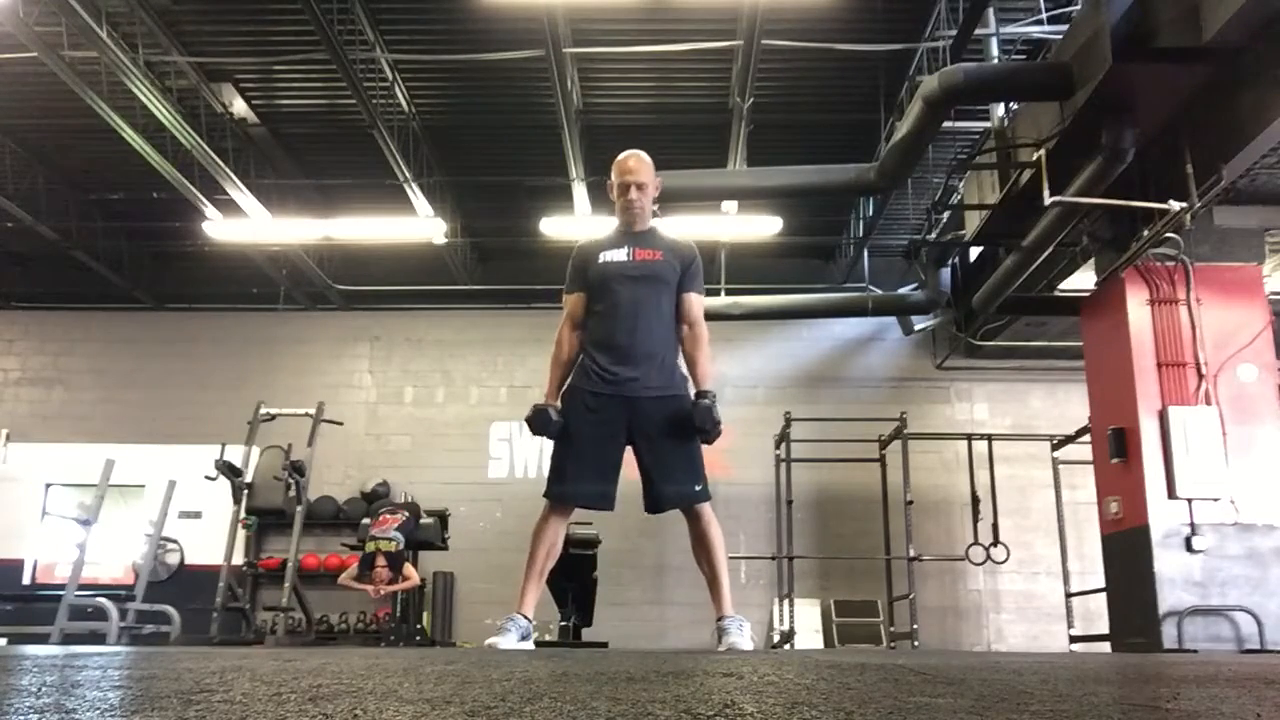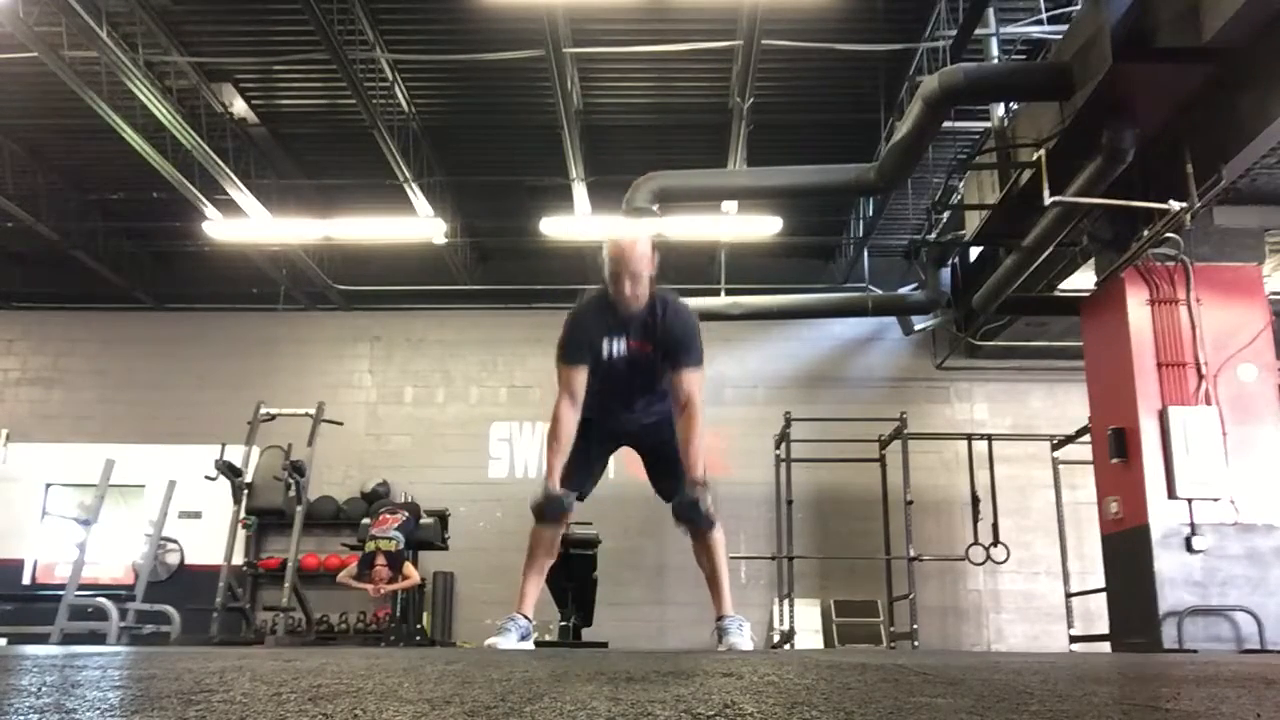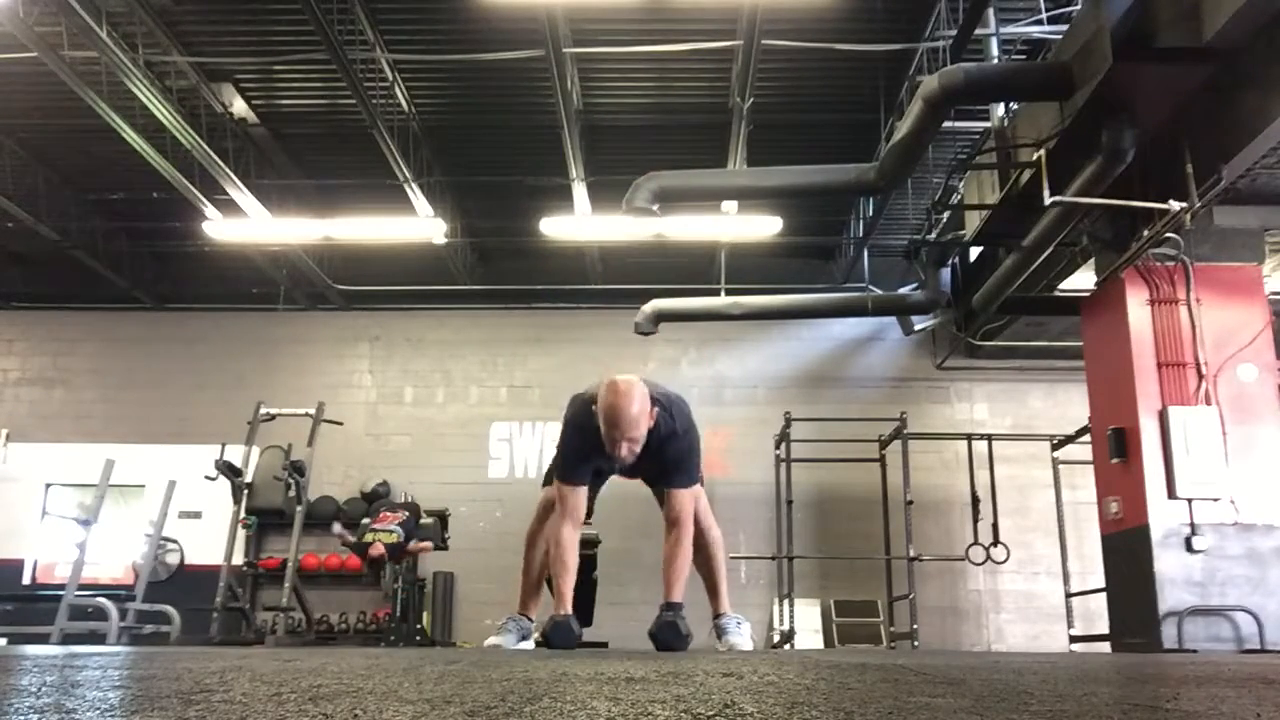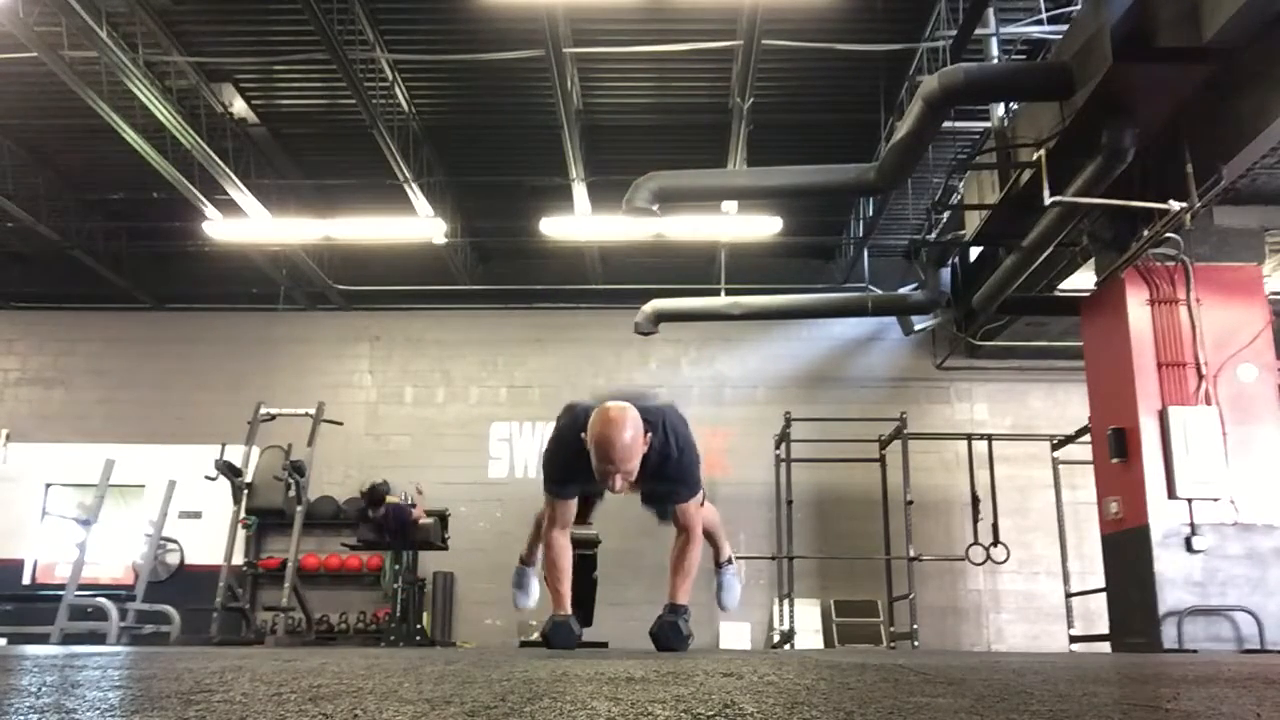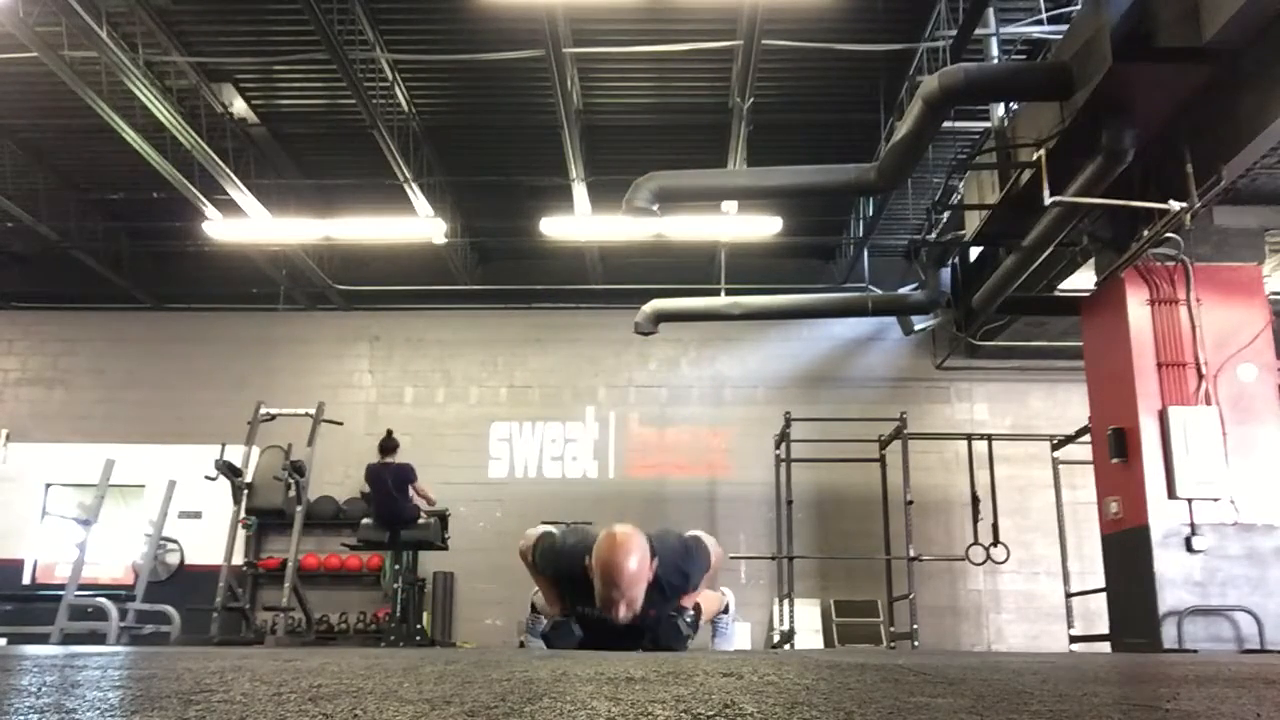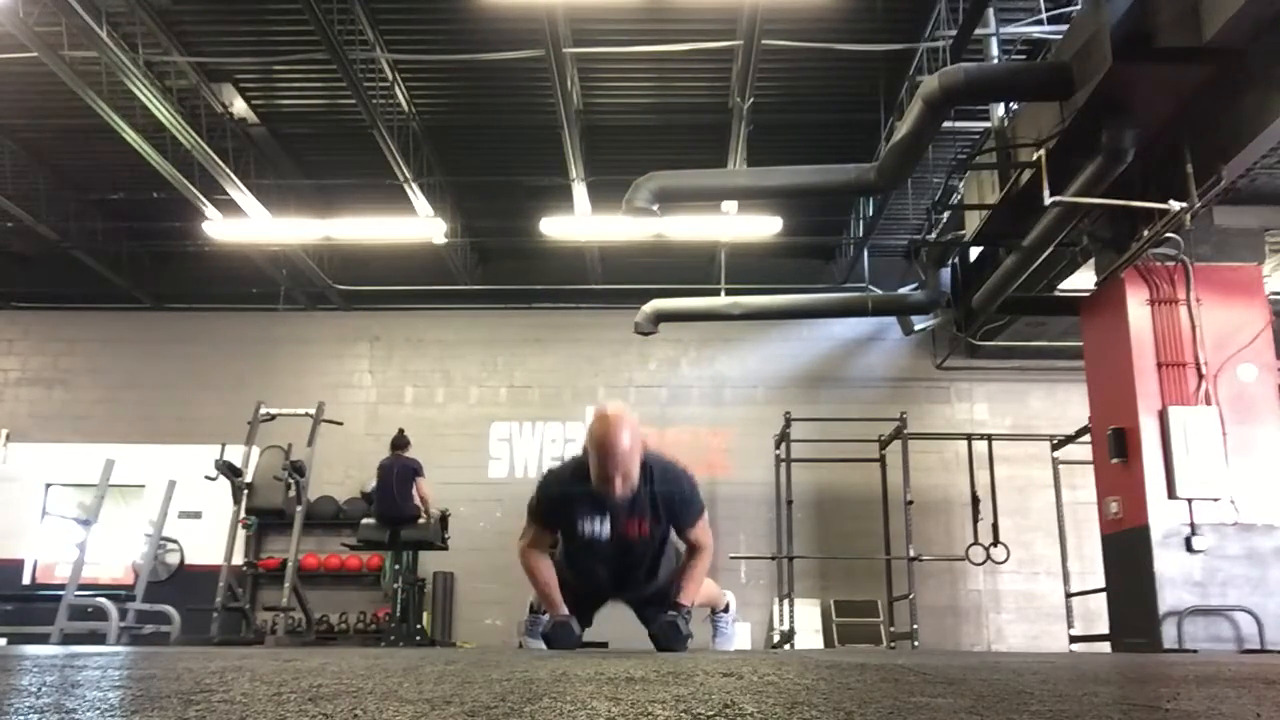
dt=0.5s
person 1, frame 1
left shoulder: (681, 253)
right shoulder: (588, 253)
left elbow: (693, 328)
right elbow: (571, 329)
left wrist: (704, 393)
right wrist: (551, 395)
left hip: (663, 397)
right hip: (594, 397)
left knee: (696, 504)
right knee: (560, 503)
left ankle: (729, 621)
right ankle: (521, 621)
person 1, frame 2
left shoulder: (678, 317)
right shoulder: (583, 318)
left elbow: (689, 403)
right elbow: (568, 401)
left wrist: (694, 477)
right wrist: (553, 481)
left hip: (658, 413)
right hip: (596, 414)
left knee: (698, 500)
right knee: (554, 504)
left ankle: (728, 620)
right ankle: (520, 621)
person 1, frame 3
left shoulder: (677, 427)
right shoulder: (579, 424)
left elbow: (679, 524)
right elbow: (569, 524)
left wrist: (672, 607)
right wrist: (562, 612)
left hip: (659, 453)
left knee: (695, 511)
right knee: (551, 506)
left ankle: (725, 619)
right ankle: (522, 621)
person 1, frame 4
left shoulder: (675, 443)
right shoulder: (565, 443)
left elbow: (690, 528)
right elbow: (558, 528)
left wrist: (677, 609)
right wrist: (562, 615)
left ankle: (723, 554)
right ankle: (528, 559)
person 1, frame 5
left shoulder: (677, 561)
right shoulder: (566, 557)
left elbow: (713, 552)
right elbow: (528, 546)
left wrist: (682, 609)
right wrist: (558, 610)
left ankle: (721, 603)
right ankle: (540, 605)
person 1, frame 6
left shoulder: (671, 481)
right shoulder: (561, 484)
left elbow: (702, 545)
right elbow: (530, 546)
left wrist: (681, 607)
right wrist: (560, 613)
left hip: (650, 574)
right hip: (582, 573)
left ankle: (722, 606)
right ankle: (541, 610)
